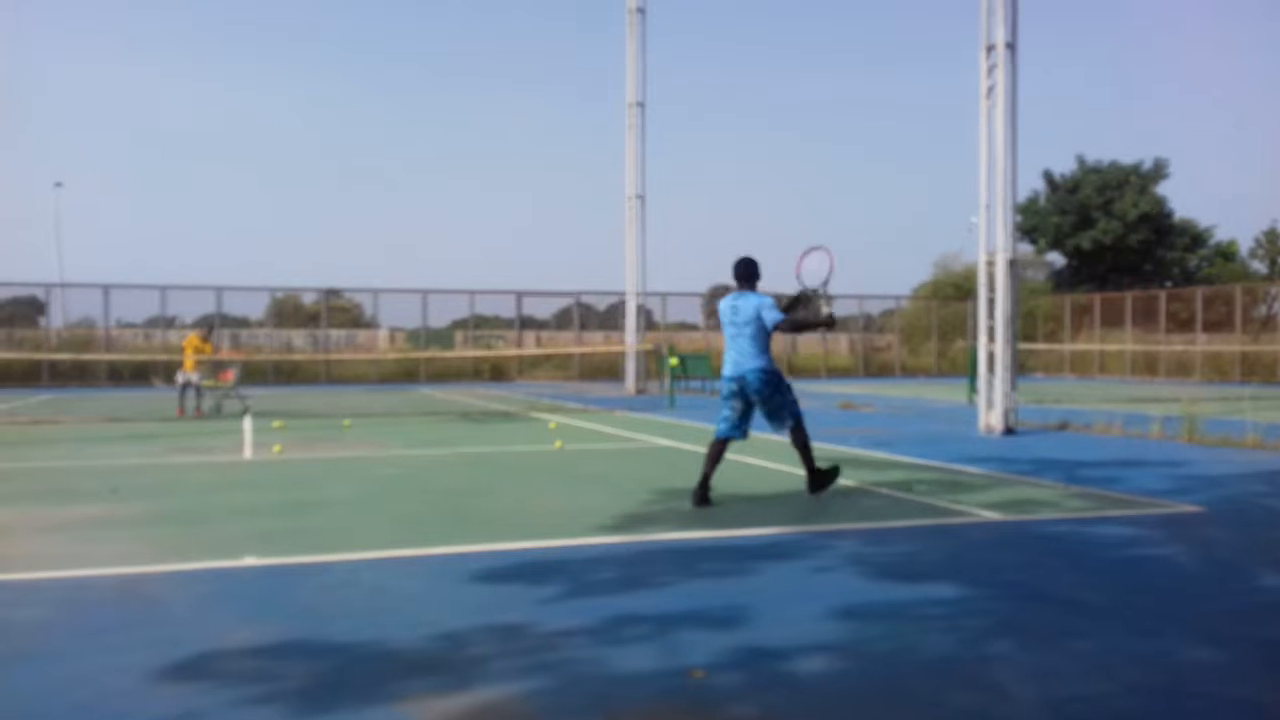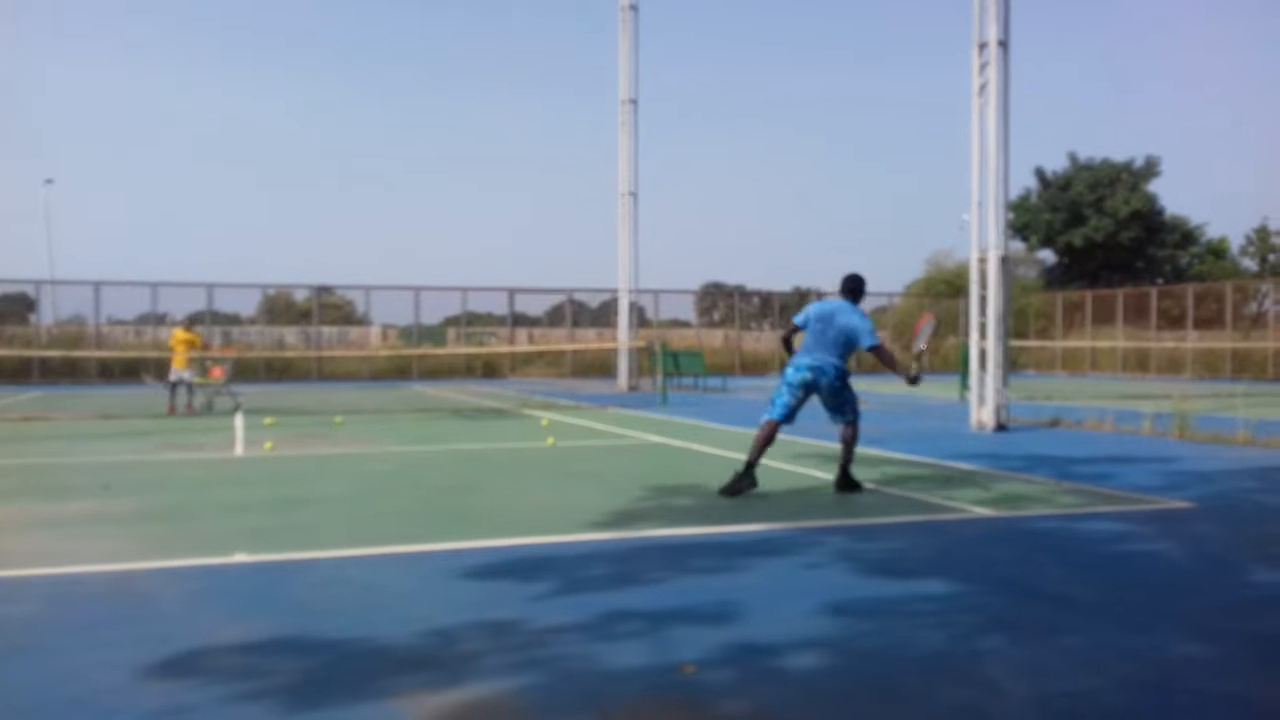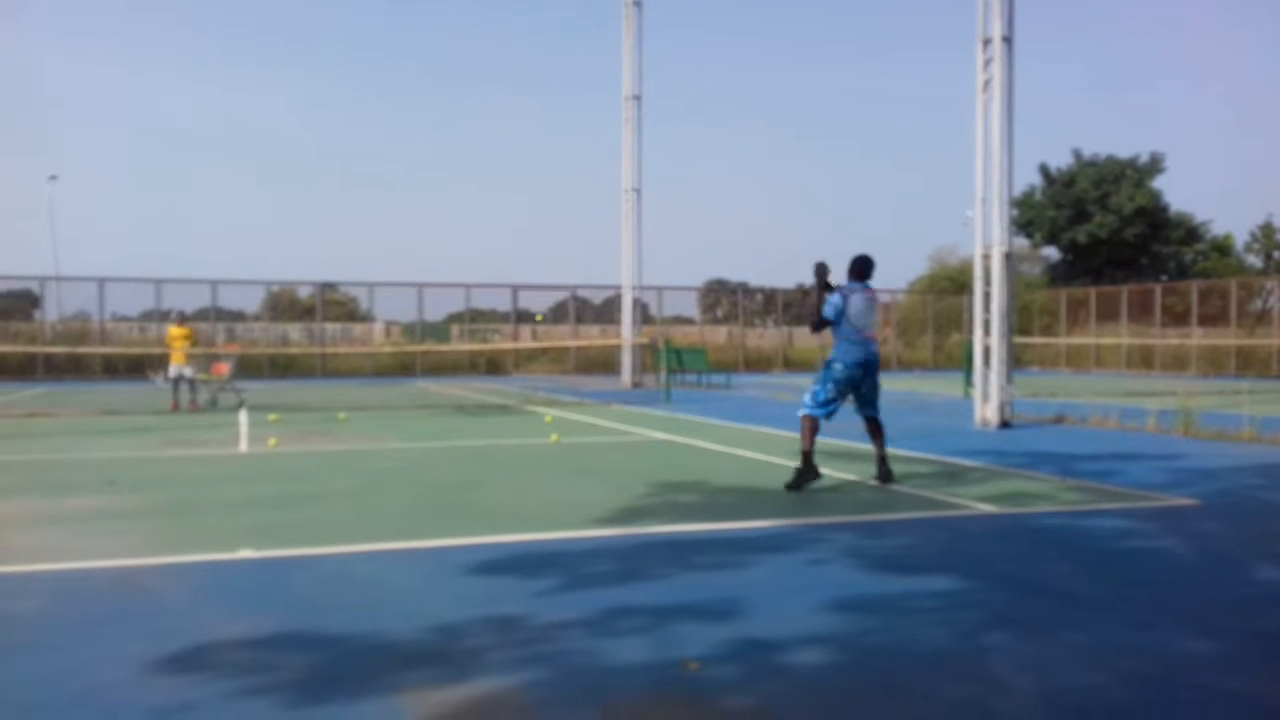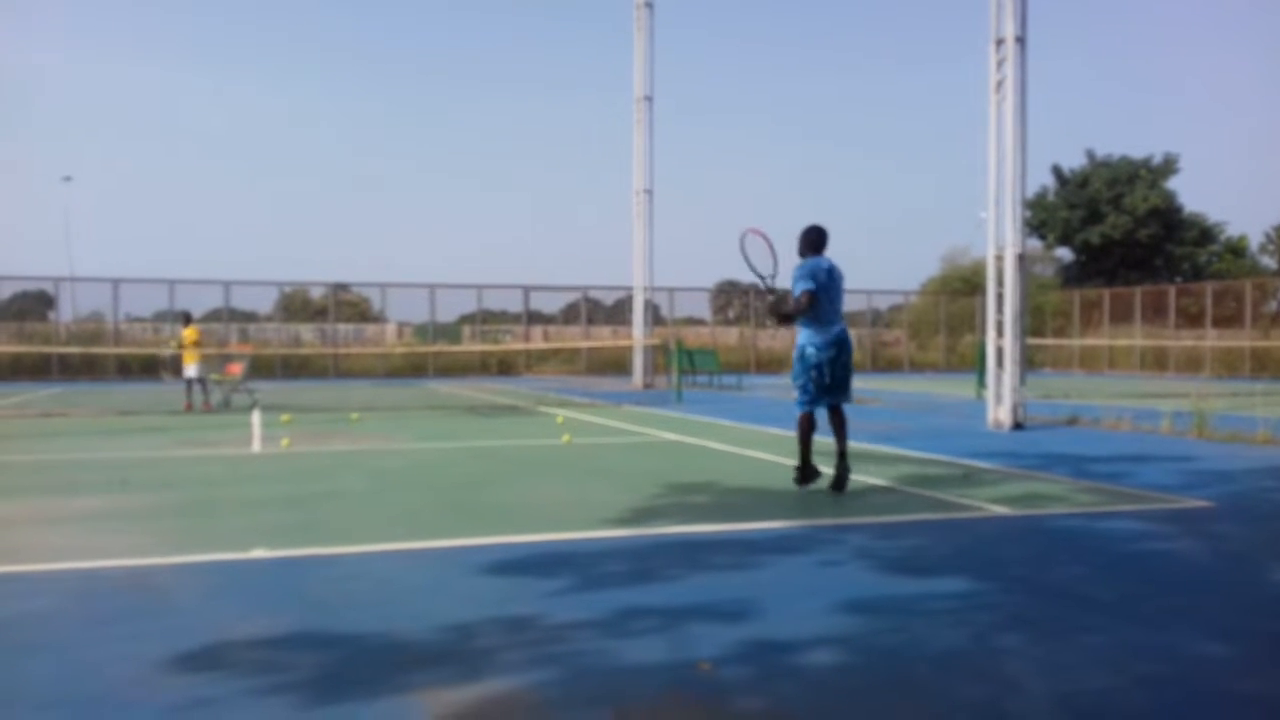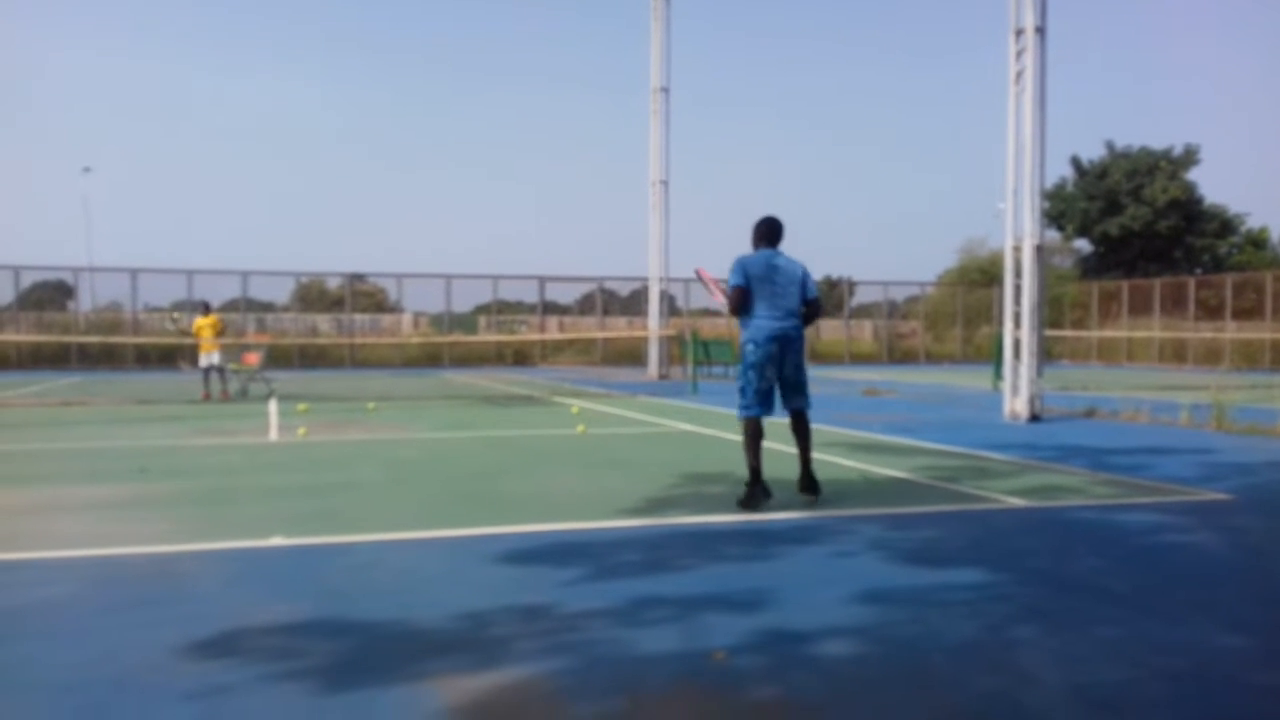
dt=0.5s
person 1, frame 1
left shoulder: (724, 305)
right shoulder: (763, 301)
right elbow: (785, 325)
left wrist: (792, 305)
right wrist: (821, 322)
left hip: (731, 375)
right hip: (760, 373)
left knee: (724, 434)
right knee: (794, 421)
left ankle: (703, 485)
right ankle: (813, 475)
person 1, frame 2
left shoulder: (818, 307)
right shoulder: (861, 320)
left elbow: (788, 334)
right elbow: (877, 350)
left wrist: (791, 355)
right wrist: (903, 372)
left hip: (799, 367)
right hip: (830, 372)
left knee: (772, 420)
right knee: (849, 420)
left ankle: (747, 473)
right ankle: (843, 476)
person 1, frame 3
left shoulder: (840, 296)
right shoulder: (869, 296)
left elbow: (815, 326)
left wrist: (819, 296)
right wrist: (824, 286)
left hip: (844, 363)
right hip: (869, 361)
left knee: (810, 410)
right knee: (870, 413)
left ankle: (808, 466)
right ankle: (883, 466)
person 1, frame 4
left shoulder: (804, 269)
right shoulder: (834, 270)
left elbow: (805, 305)
left wrist: (785, 309)
right wrist: (791, 311)
left hip: (814, 345)
right hip: (840, 340)
left knee: (806, 408)
right knee: (835, 405)
left ankle: (806, 467)
right ankle: (842, 464)
person 1, frame 5
left shoulder: (743, 263)
right shoulder: (798, 268)
left elbow: (736, 304)
right elbow: (815, 309)
left wrist: (735, 308)
left hip: (758, 341)
right hip: (791, 339)
left knee: (751, 414)
right knee: (797, 409)
left ankle: (756, 483)
right ankle: (807, 475)
